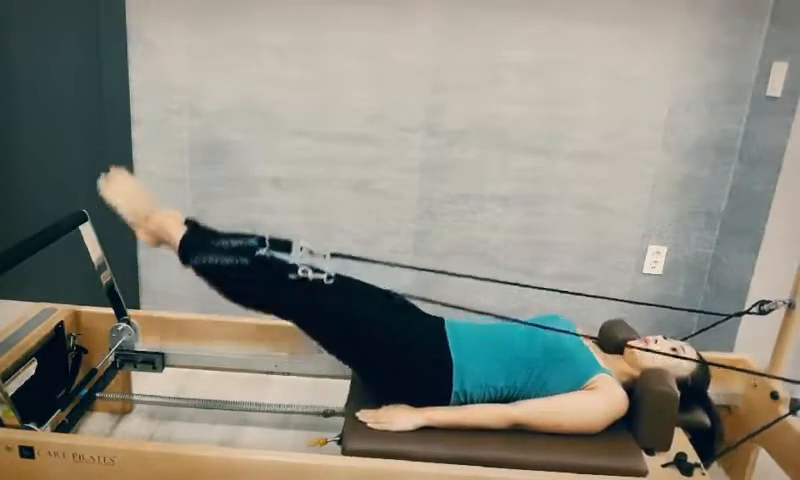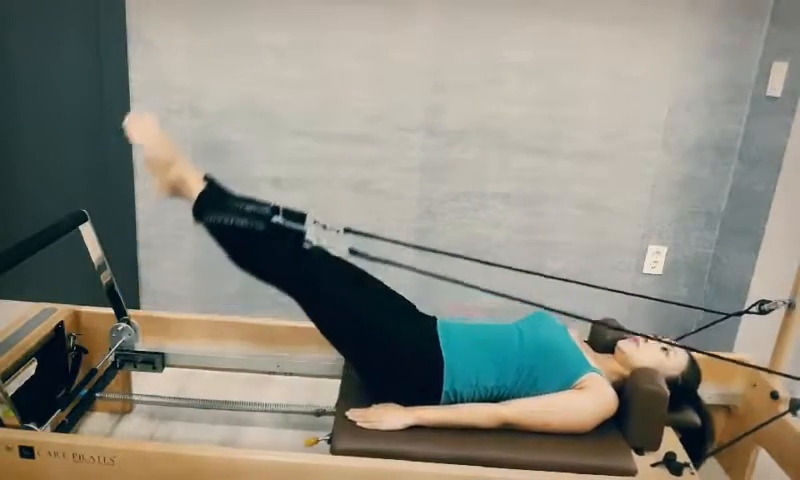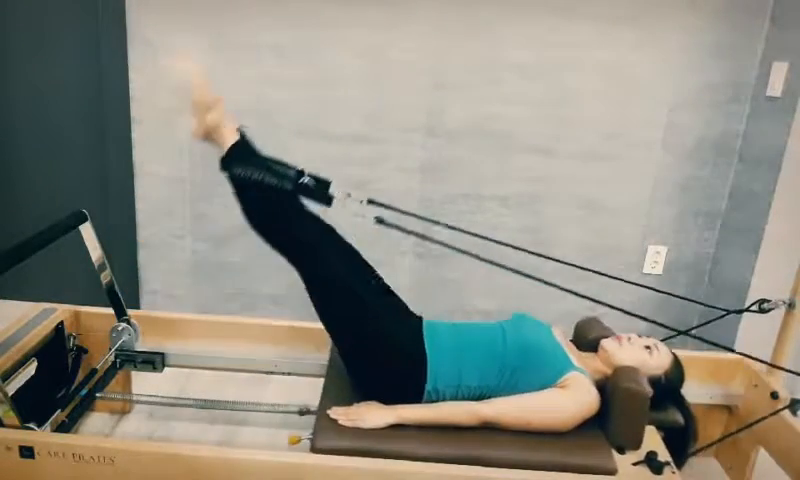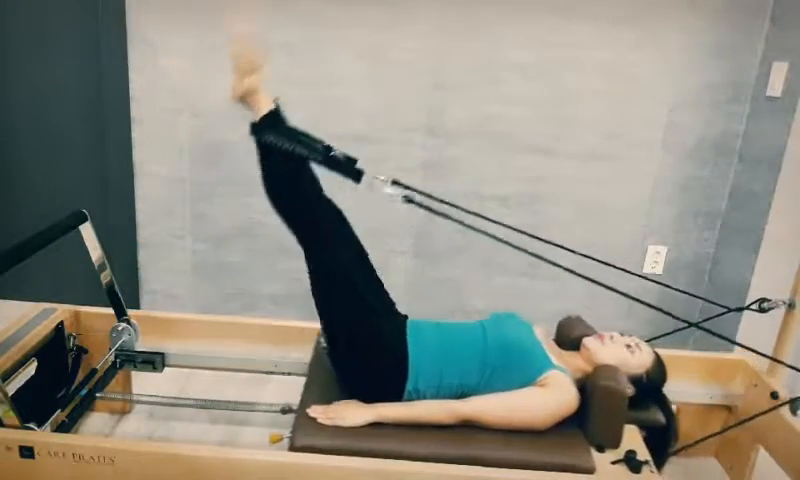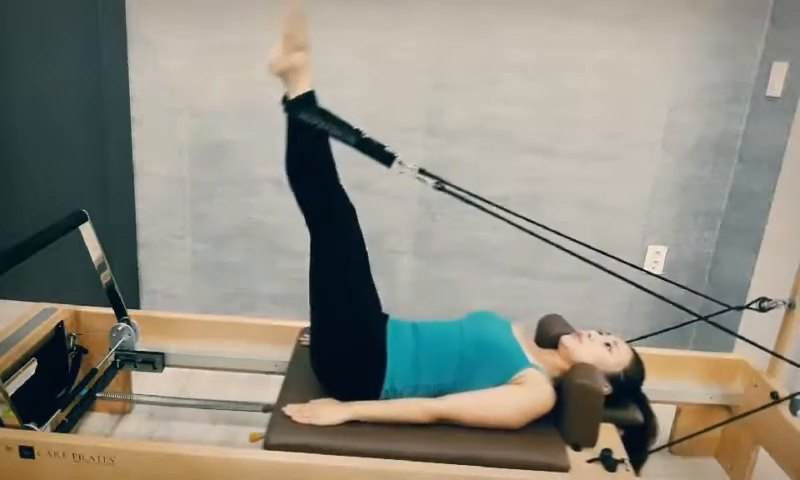
dt=0.2s
person 1, frame 1
left shoulder: (608, 402)
right shoulder: (591, 352)
left elbow: (513, 413)
left wrist: (419, 415)
left hip: (433, 377)
right hip: (436, 338)
left knee: (300, 293)
right knee: (302, 280)
left ankle: (173, 232)
right ankle: (172, 227)
person 1, frame 2
left shoulder: (601, 400)
right shoulder: (575, 347)
left elbow: (501, 413)
left wrist: (411, 412)
left hip: (423, 372)
right hip: (427, 337)
left knee: (305, 269)
right knee: (308, 257)
left ankle: (191, 184)
right ankle: (191, 180)
person 1, frame 3
left shoulder: (580, 399)
right shoulder: (562, 347)
left elbow: (483, 412)
left wrist: (391, 414)
left hip: (404, 374)
right hip: (415, 338)
left knee: (313, 247)
right knee: (317, 240)
left ankle: (226, 137)
right ankle: (227, 135)
person 1, frame 4
left shoulder: (561, 398)
right shoulder: (542, 342)
left elbow: (464, 410)
left wrist: (369, 412)
left hip: (385, 372)
right hip: (400, 339)
left knee: (322, 230)
right knee: (326, 225)
left ankle: (262, 106)
right ankle: (263, 107)
person 1, frame 5
left shoulder: (537, 395)
right shoulder: (519, 342)
left elbow: (439, 410)
left wrist: (346, 411)
left hip: (359, 371)
right hip: (377, 340)
left knee: (333, 221)
right knee: (332, 214)
